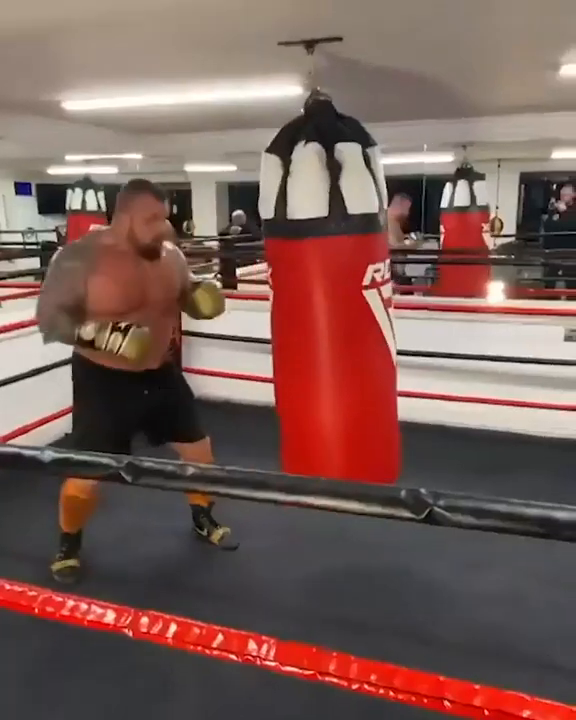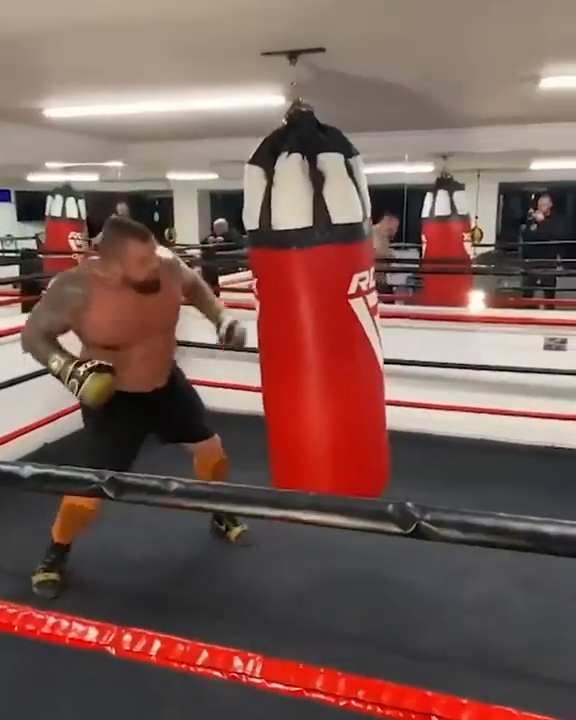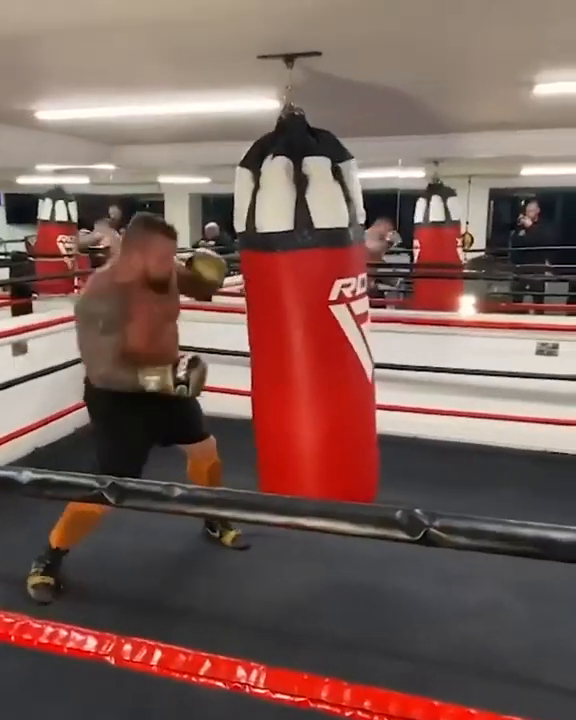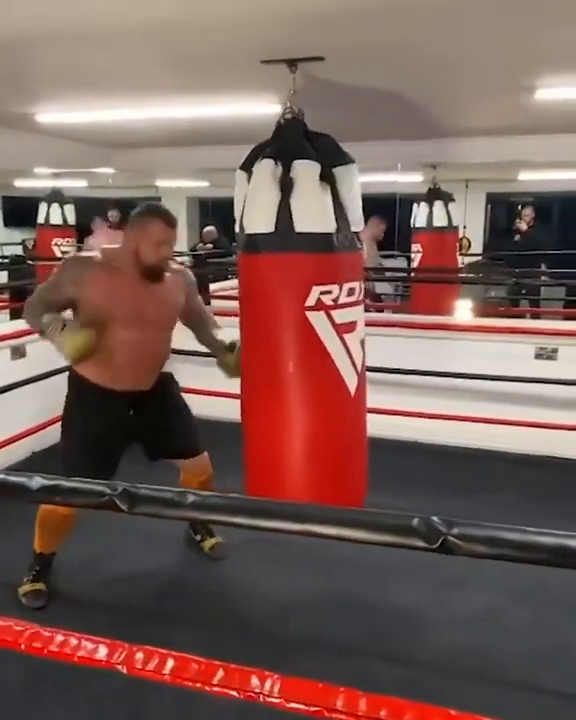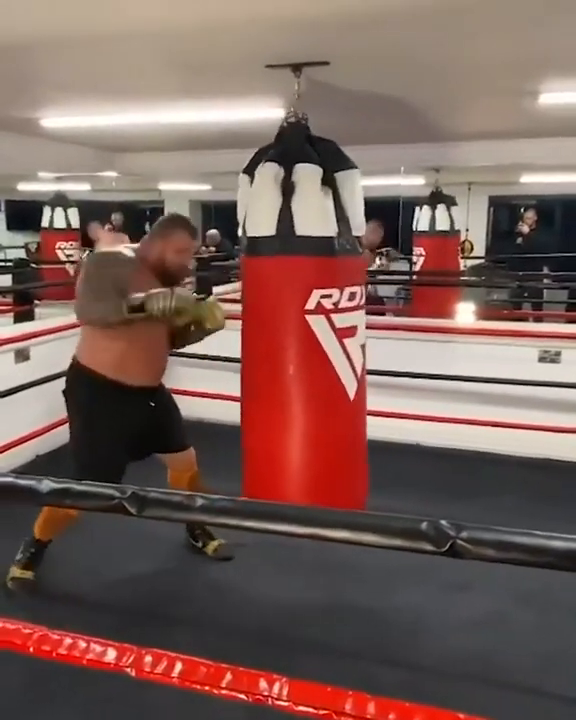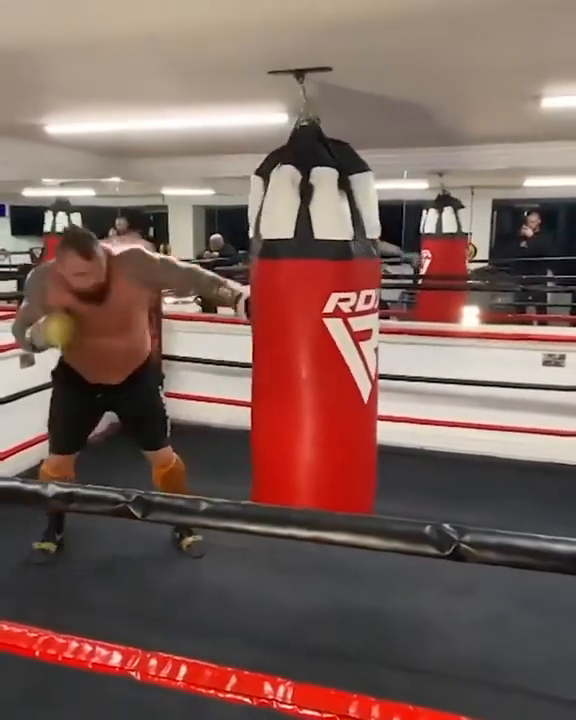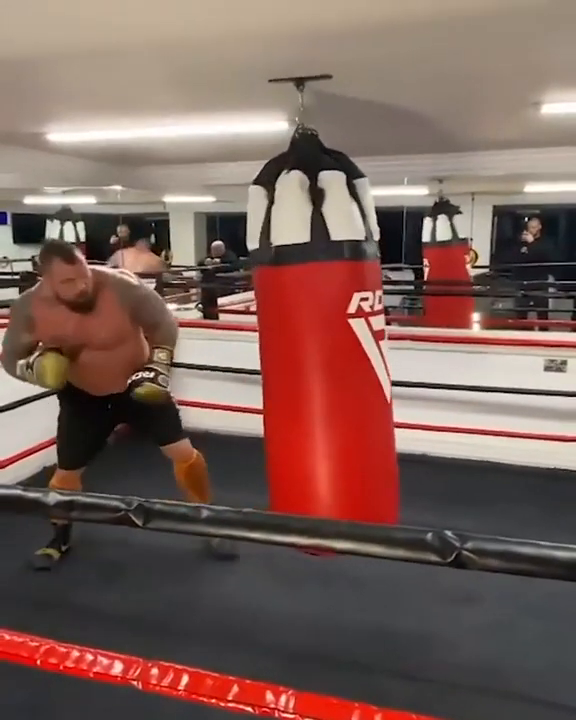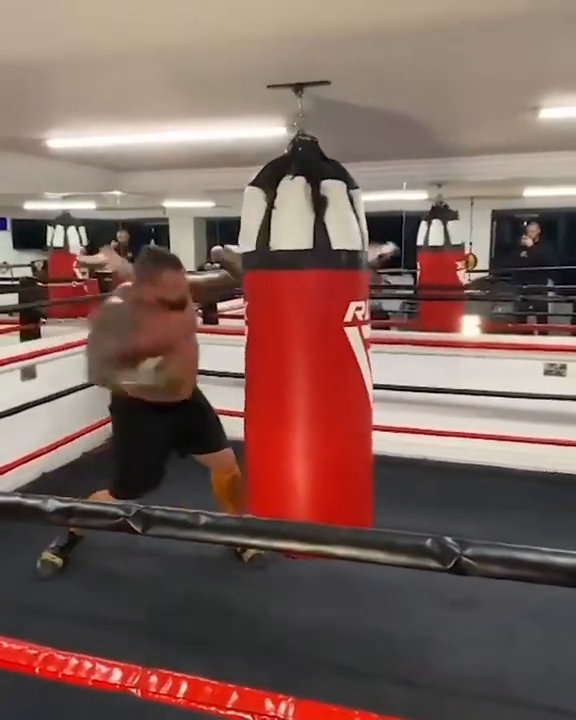
dt=0.4s
person 1, frame 1
left shoulder: (170, 256)
right shoulder: (81, 256)
left elbow: (188, 301)
right elbow: (48, 318)
left wrist: (205, 300)
right wrist: (103, 335)
left hip: (159, 372)
right hip: (102, 378)
left knee: (198, 449)
right knee: (88, 474)
left ankle: (202, 518)
right ankle: (69, 542)
person 1, frame 2
left shoulder: (166, 265)
right shoulder: (76, 288)
left elbow: (195, 287)
right elbow: (34, 336)
left wrist: (223, 319)
right wrist: (71, 370)
left hip: (166, 383)
right hip: (109, 396)
left knee: (211, 446)
left ankle: (221, 516)
right ankle: (55, 555)
person 1, frame 3
left shoulder: (157, 269)
right shoulder: (103, 298)
left elbow: (196, 287)
right elbow: (103, 373)
left wrist: (204, 274)
right wrist: (165, 378)
left hip: (163, 386)
right hip: (119, 396)
left knee: (205, 447)
left ankle: (214, 522)
right ankle: (49, 558)
person 1, frame 4
left shoulder: (178, 278)
right shoulder: (85, 270)
left elbow: (201, 321)
right elbow: (35, 308)
left wrist: (223, 349)
right wrist: (59, 327)
left hip: (155, 391)
right hip: (94, 395)
left knee: (198, 463)
left ankle: (198, 528)
right ankle: (40, 565)
person 1, frame 5
left shoulder: (163, 279)
right shoulder: (111, 263)
left elbow: (175, 338)
right elbow: (91, 308)
left wrist: (202, 321)
right wrist: (157, 303)
left hip: (147, 389)
right hip: (98, 390)
left knee: (185, 460)
left ankle: (196, 531)
right ankle: (32, 550)
person 1, frame 6
left shoulder: (133, 264)
right shoulder: (44, 281)
left elbow: (190, 278)
right elbow: (22, 333)
left wrist: (237, 296)
right wrist: (41, 333)
left hip: (135, 374)
right hip: (76, 377)
left knee: (161, 456)
right knee: (59, 459)
left ankle: (181, 524)
right ankle: (54, 527)
person 1, frame 7
left shoulder: (120, 286)
right shoulder: (30, 308)
left elbow: (164, 323)
left wrist: (157, 367)
right wrist: (36, 369)
left hip: (138, 383)
right hip: (82, 395)
left knee: (182, 451)
right knee: (68, 471)
right ankle: (60, 536)
person 1, frame 8
left shoulder: (178, 287)
right shoulder: (118, 312)
right elbow: (101, 371)
right wrist: (145, 375)
left hip: (185, 397)
right hip: (139, 410)
left knee: (226, 463)
right knee: (122, 494)
right ankle: (67, 540)
